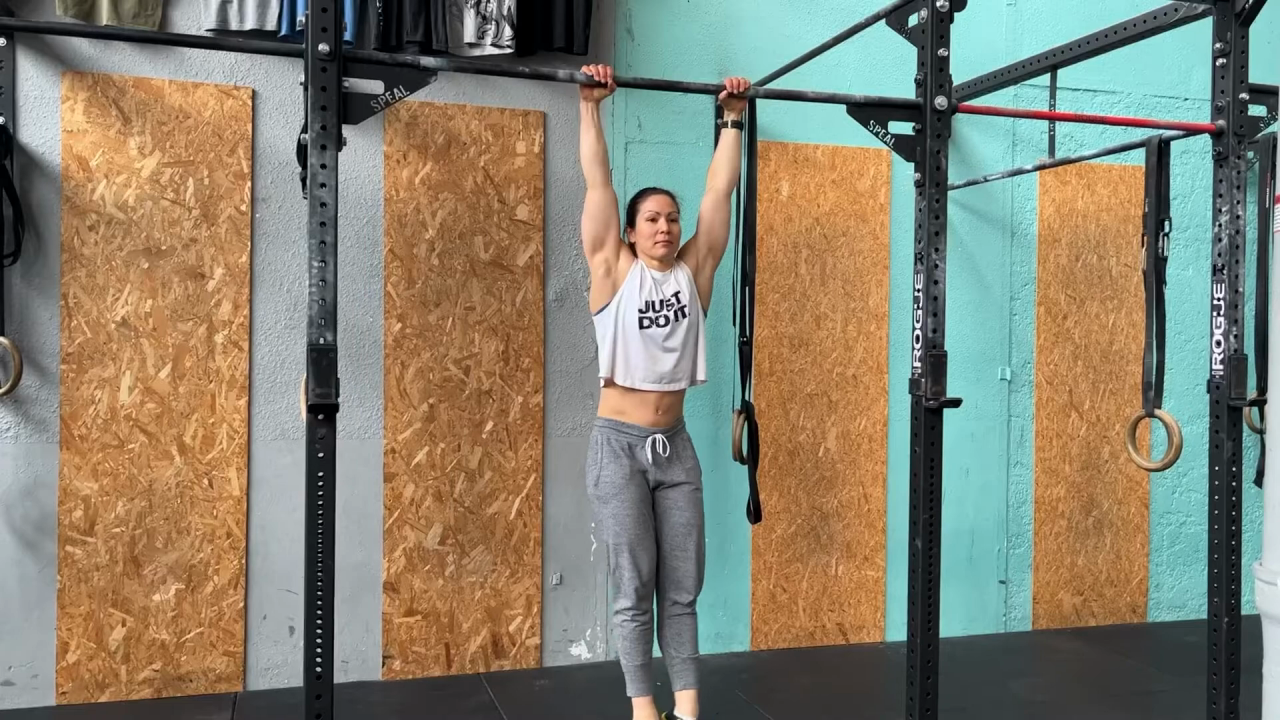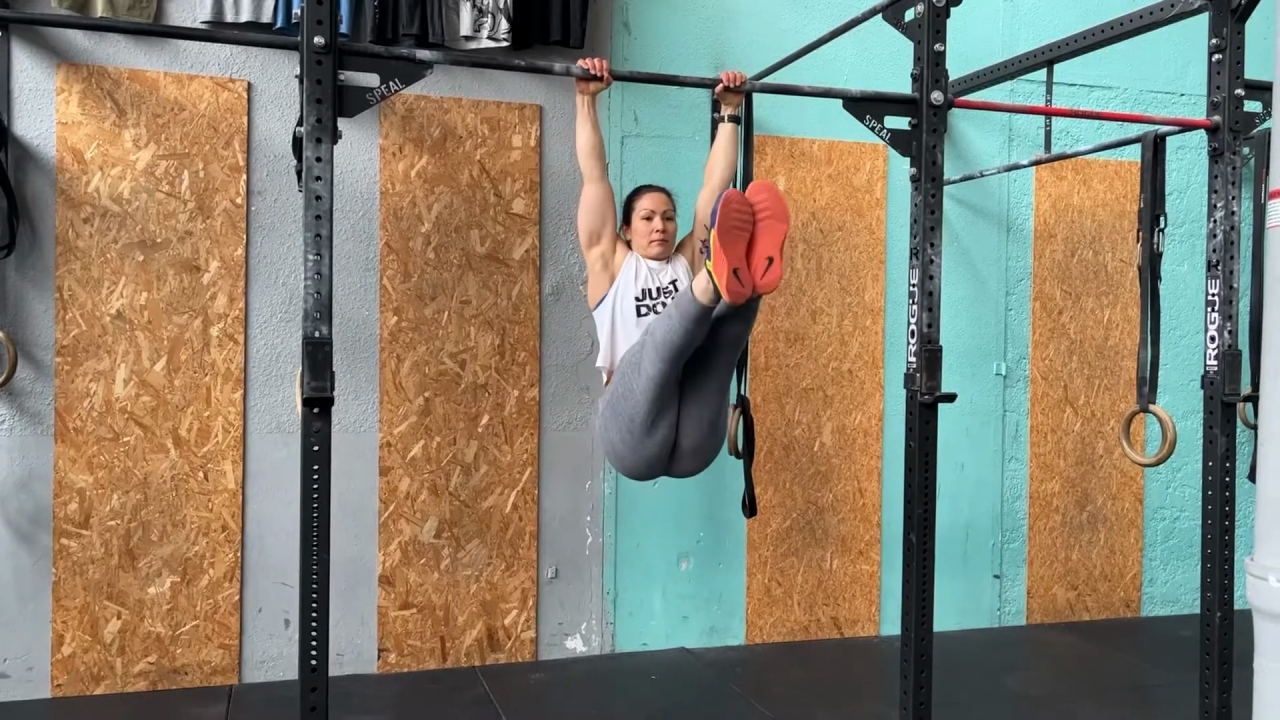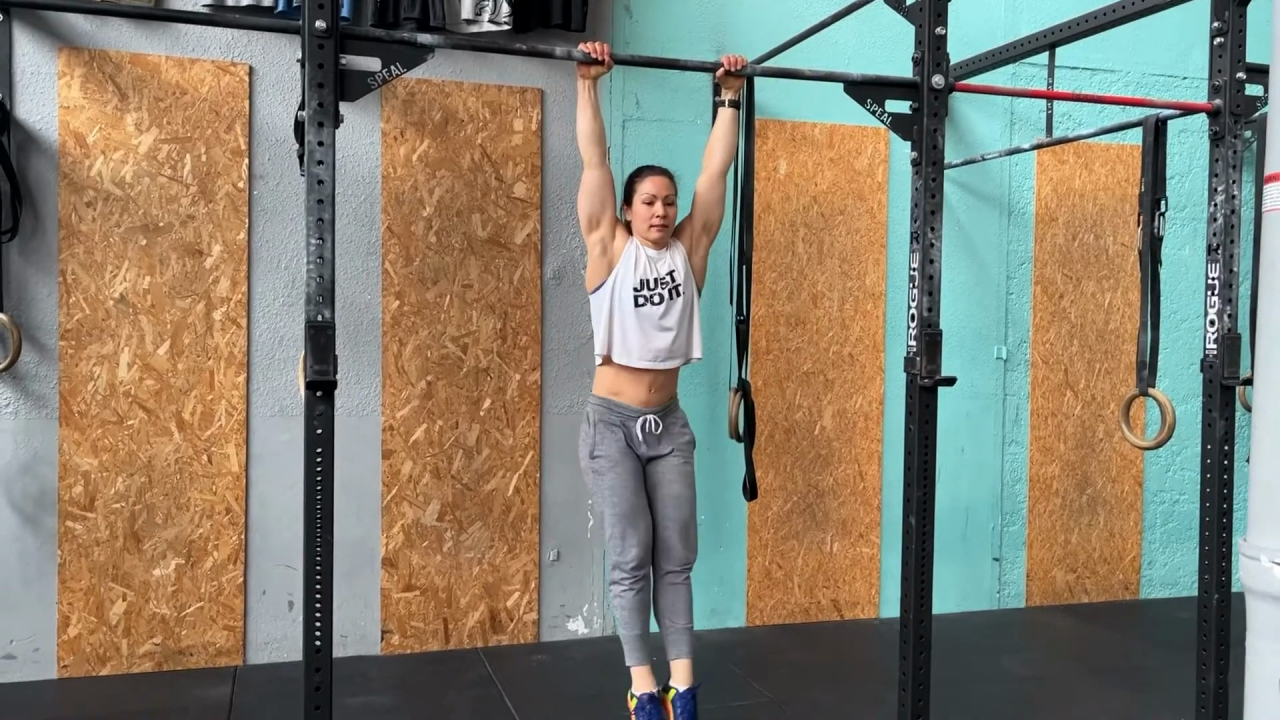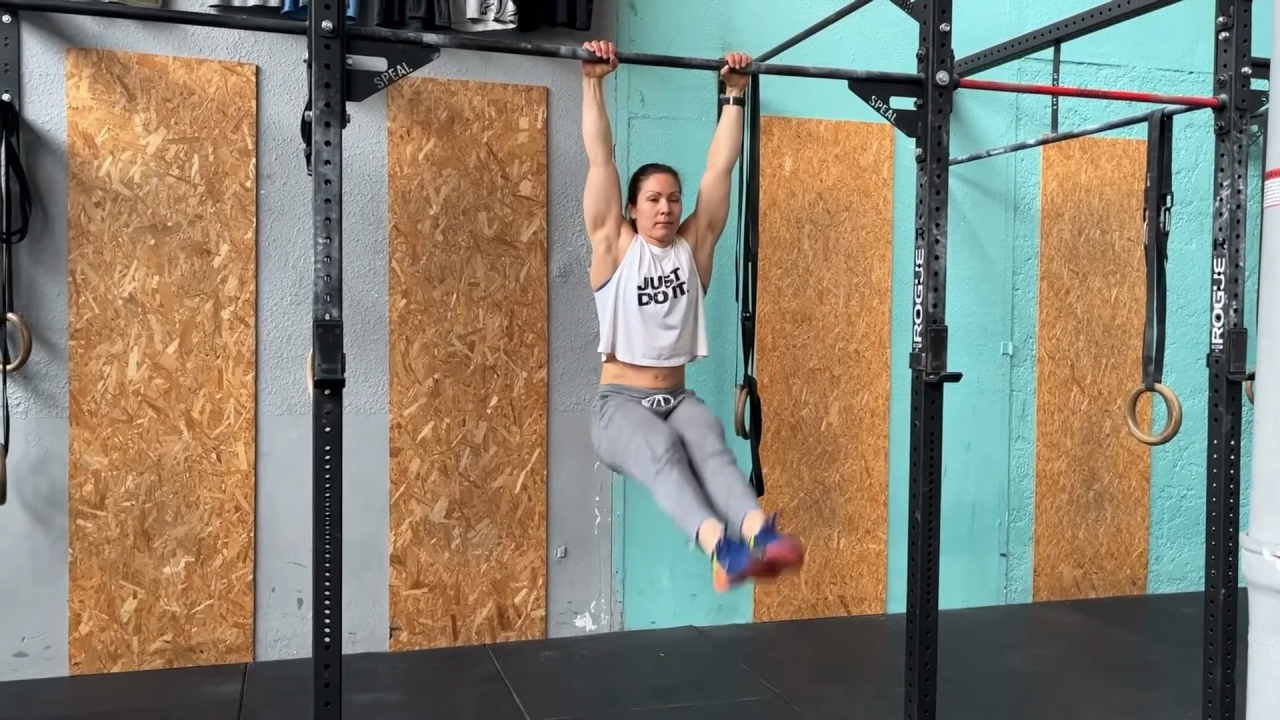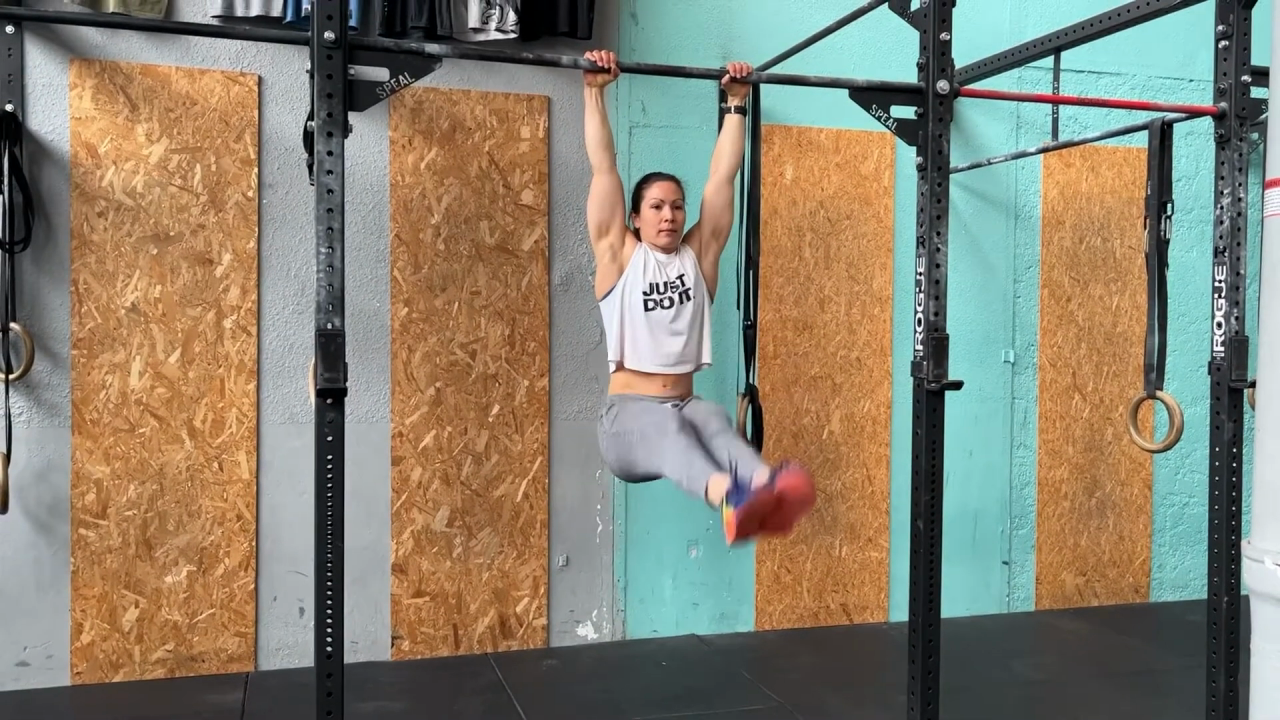
dt=1s
person 1, frame 1
left shoulder: (694, 271)
right shoulder: (613, 270)
left elbow: (719, 192)
right elbow: (597, 185)
left wrist: (732, 119)
right wrist: (591, 107)
left hip: (675, 446)
right hip: (618, 444)
left knee: (682, 592)
right knee: (634, 589)
person 1, frame 2
left shoulder: (690, 263)
right shoulder: (611, 265)
left elbow: (717, 185)
right elbow: (595, 176)
left wrist: (729, 112)
right wrist: (586, 99)
left hip: (693, 442)
right hip: (636, 433)
left knee: (724, 321)
right knee: (662, 333)
left ankle: (744, 276)
right ankle: (718, 279)
person 1, frame 3
left shoulder: (689, 249)
right shoulder: (609, 249)
left elbow: (716, 171)
right elbow: (594, 161)
left wrist: (730, 96)
right wrist: (588, 83)
left hip: (669, 425)
right hip: (610, 423)
left knee: (676, 558)
right knee: (632, 556)
person 1, frame 4
left shoulder: (694, 244)
right shoulder: (613, 244)
left elbow: (720, 169)
right elbow: (599, 162)
left wrist: (734, 94)
right wrist: (592, 83)
left hip: (677, 399)
right hip: (620, 404)
left knee: (711, 453)
right knee: (661, 452)
left ankle: (757, 534)
right ankle: (719, 544)
person 1, frame 5
left shoulder: (697, 256)
right shoulder: (619, 255)
left elbow: (722, 179)
right elbow: (603, 171)
left wrist: (736, 104)
right wrist: (595, 92)
left hip: (682, 412)
right hip: (627, 421)
left knee: (712, 426)
right knee: (662, 429)
left ankle: (766, 487)
right ankle: (735, 495)
